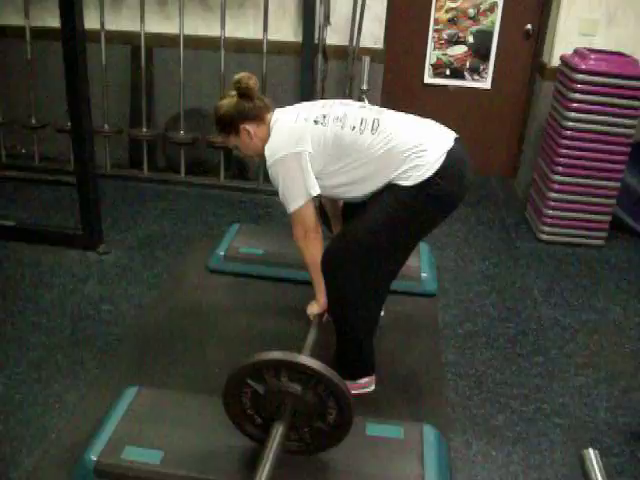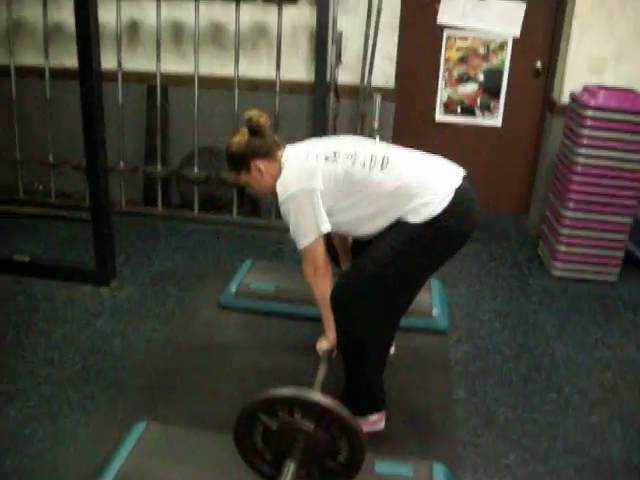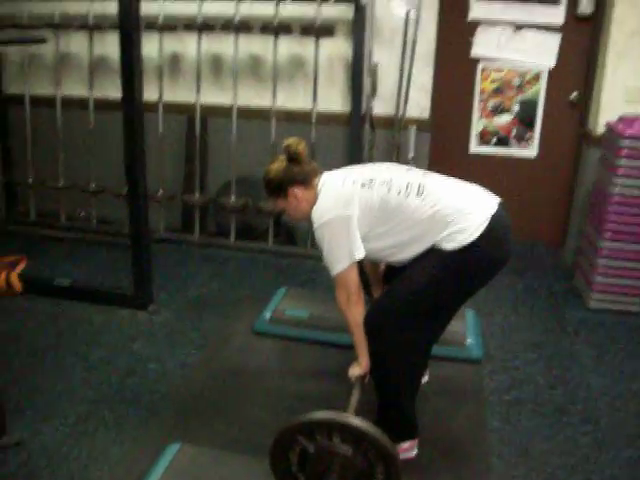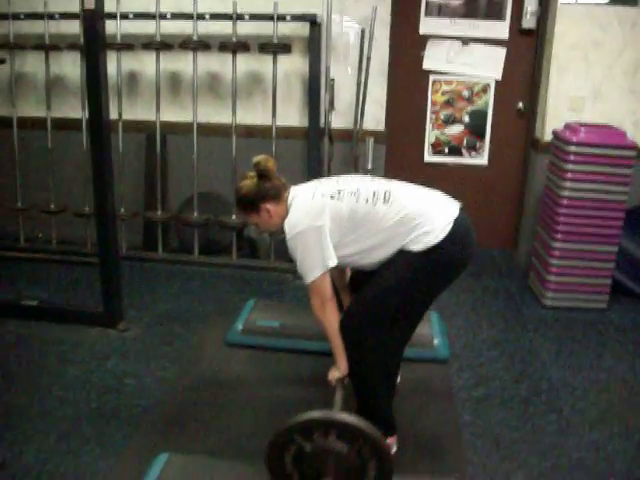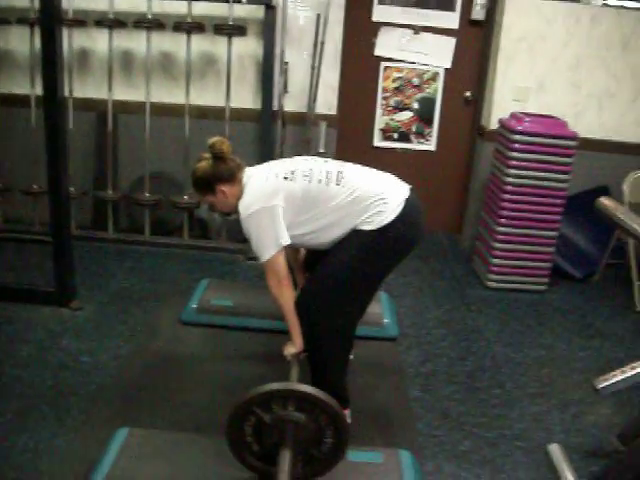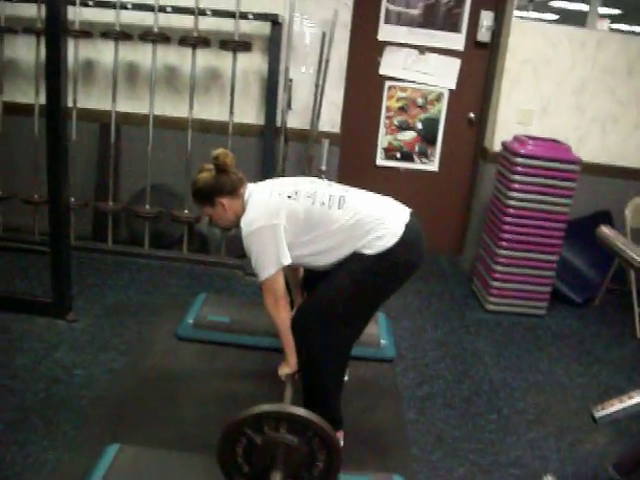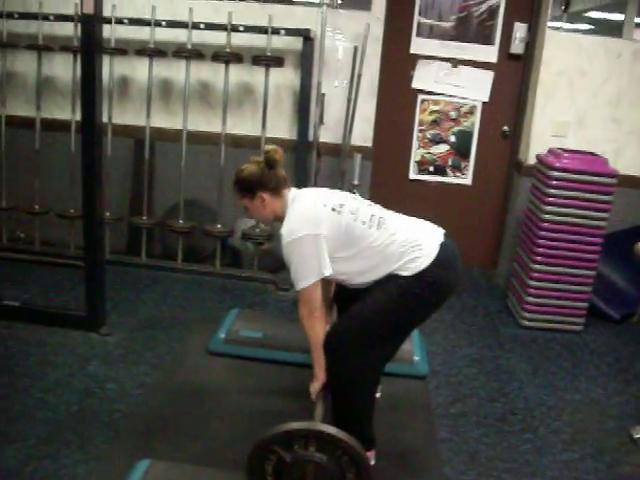
dt=0.4s
person 1, frame 1
left shoulder: (282, 149)
right shoulder: (295, 119)
left elbow: (307, 232)
right elbow: (331, 174)
left wrist: (321, 297)
right wrist: (340, 233)
left hip: (432, 177)
right hip: (441, 150)
left knee: (344, 261)
right knee: (356, 226)
left ankle: (355, 372)
right ankle: (364, 303)
person 1, frame 2
left shoulder: (294, 186)
right shoulder: (306, 157)
left elbow: (316, 268)
right elbow: (340, 214)
left wrist: (331, 332)
right wrist: (349, 268)
left hip: (439, 214)
right hip: (449, 187)
left knee: (352, 297)
right knee: (365, 265)
left ankle: (365, 409)
right ankle: (376, 338)
person 1, frame 3
left shoulder: (329, 212)
right shoulder: (341, 184)
left elbow: (349, 294)
right elbow: (370, 243)
left wrist: (363, 359)
right wrist: (380, 294)
left hip: (474, 241)
right hip: (483, 215)
left knee: (385, 323)
right knee: (400, 299)
left ankle: (398, 435)
right ankle: (410, 366)
person 1, frame 4
left shoulder: (300, 224)
right shoulder: (309, 197)
left elbow: (323, 301)
right elbow: (337, 255)
left wrist: (341, 362)
right wrist: (348, 300)
left hip: (438, 243)
right hip: (443, 219)
left knee: (361, 326)
right knee: (364, 291)
left ankle: (378, 433)
right ankle: (382, 369)
person 1, frame 5
left shoulder: (254, 205)
right shoulder: (263, 178)
left elbow: (278, 279)
right elbow: (291, 235)
left wrist: (296, 338)
right wrist: (302, 283)
left hip: (389, 223)
right hip: (394, 199)
left knee: (317, 303)
right knee: (318, 269)
right ankle: (336, 345)
person 1, frame 6
left shoulder: (257, 222)
right shoulder: (266, 194)
left elbow: (275, 299)
right elbow: (291, 256)
left wrist: (291, 359)
right wrist: (299, 302)
left hip: (390, 249)
right hip: (394, 225)
left knee: (312, 325)
right knee: (316, 289)
left ankle: (325, 427)
right ankle: (330, 365)
person 1, frame 7
left shoulder: (297, 229)
right shoulder: (307, 201)
left elbow: (311, 309)
right elbow: (326, 274)
left wrist: (320, 372)
right wrist: (328, 321)
left hip: (426, 272)
right hip: (429, 247)
left knee: (344, 345)
right knee: (349, 299)
left ankle: (357, 446)
right ankle: (365, 381)
